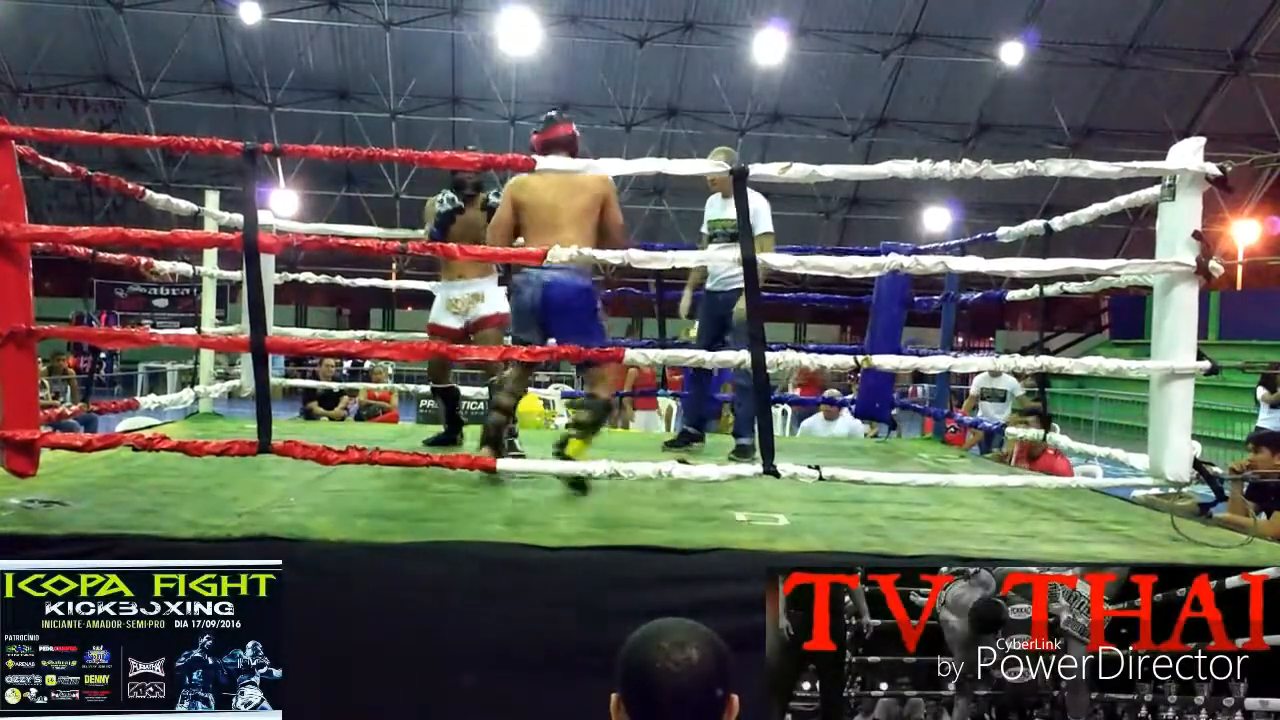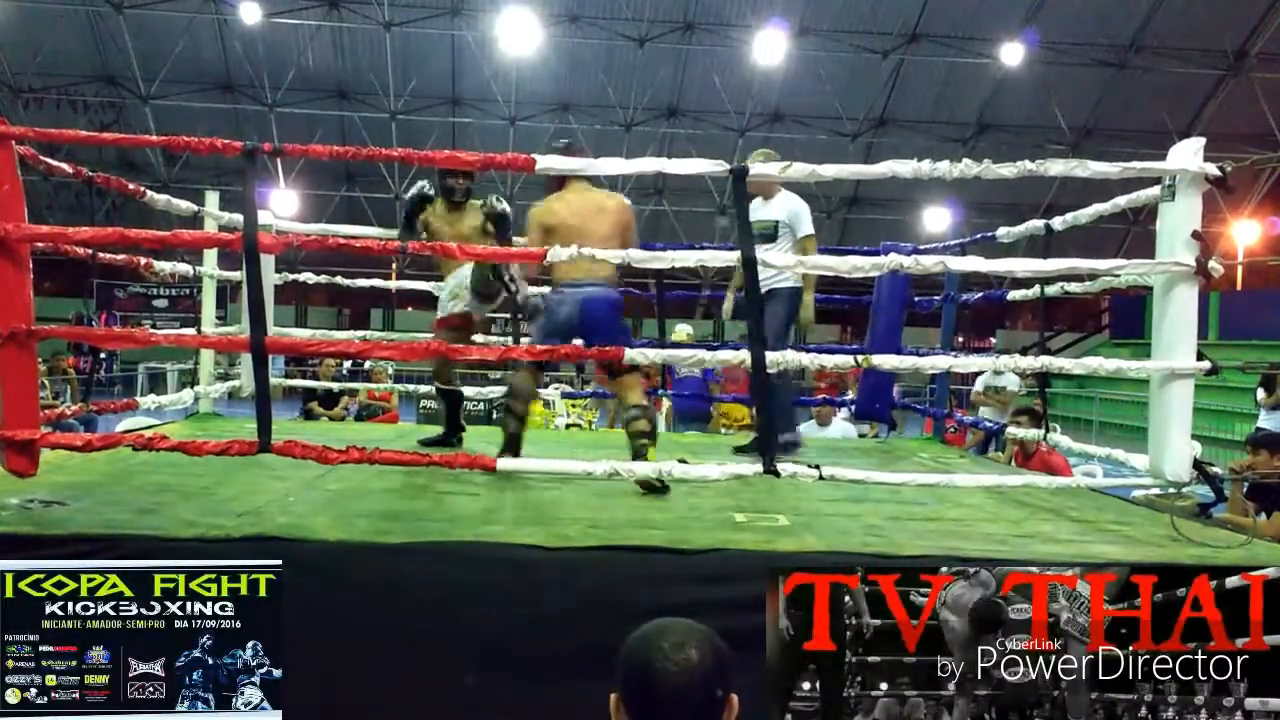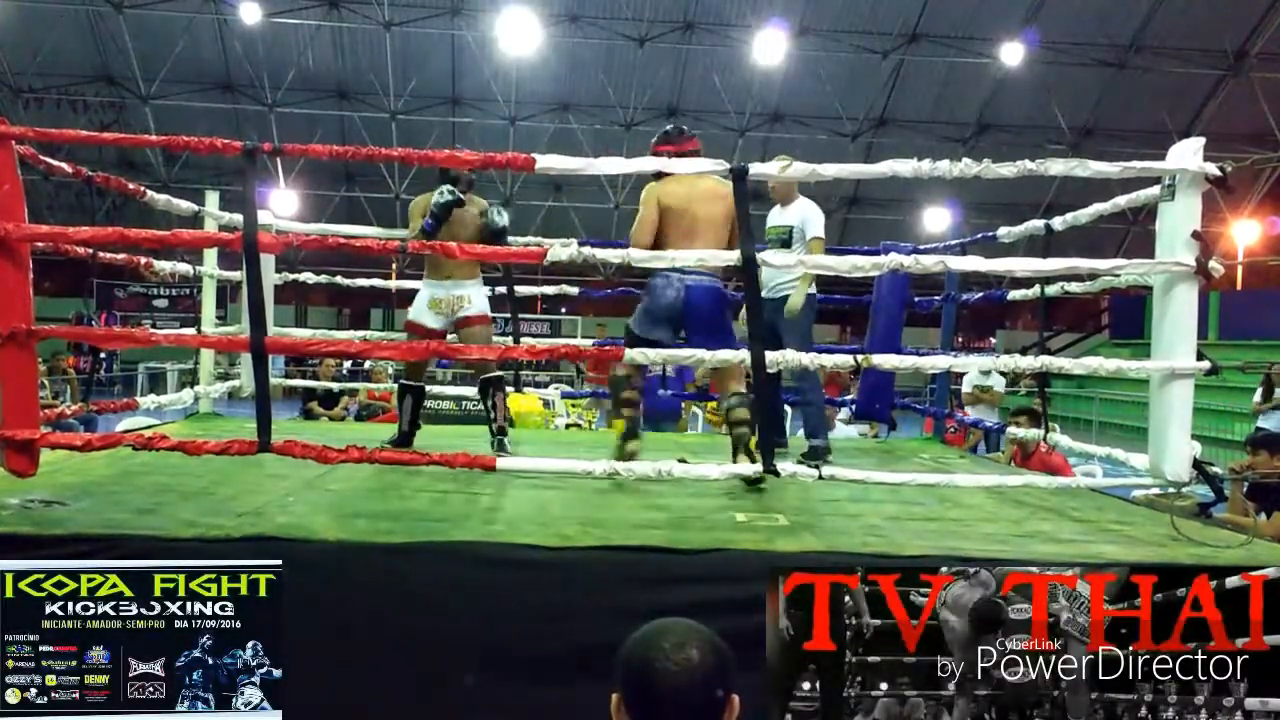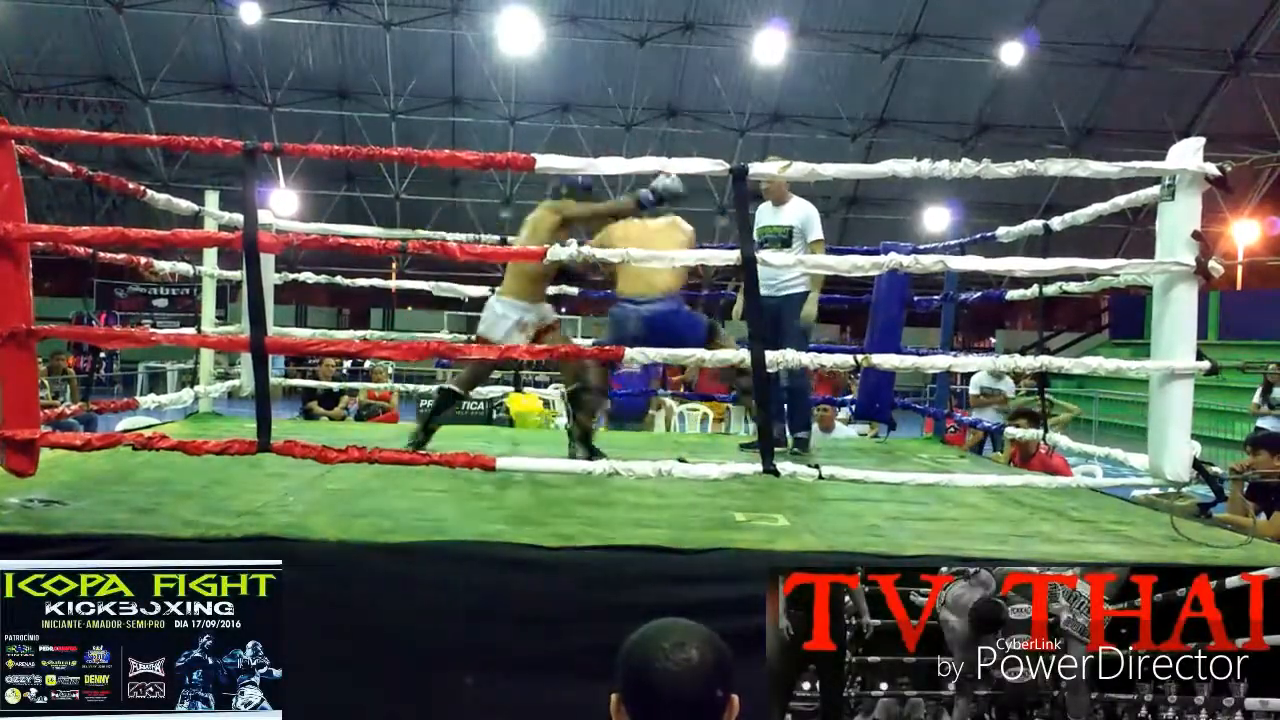
dt=0.7s
person 1, frame 1
left shoulder: (519, 186)
right shoulder: (599, 180)
left elbow: (493, 241)
right elbow: (615, 238)
left hip: (529, 283)
right hip: (573, 285)
left knee: (522, 368)
right knee: (600, 381)
left ankle: (490, 448)
right ankle: (568, 454)
person 1, frame 2
left shoulder: (544, 211)
right shoulder: (620, 204)
right elbow: (630, 254)
left hip: (562, 300)
right hip: (604, 301)
left knee: (527, 371)
right knee: (632, 388)
left ankle: (509, 452)
right ankle: (643, 464)
person 1, frame 3
left shoulder: (657, 191)
right shoulder: (728, 190)
left elbow: (639, 245)
right elbow: (734, 246)
left hip: (667, 287)
right hip: (710, 289)
left knee: (627, 362)
right knee: (730, 380)
left ankle: (629, 438)
right ankle: (744, 456)
person 1, frame 4
left shoulder: (614, 232)
right shoulder: (681, 228)
left hip: (626, 313)
right hip: (668, 310)
right knee: (718, 339)
left ankle: (582, 440)
person 2, frame 1
left shoulder: (754, 202)
right shoulder: (712, 203)
left elbow: (766, 252)
left wrist: (749, 294)
right wrist: (688, 291)
left hip: (741, 295)
right hip: (712, 293)
left knee: (742, 369)
right knee: (700, 363)
left ankle: (745, 440)
right ankle: (692, 430)
person 2, frame 2
left shoulder: (793, 205)
right shoulder: (754, 207)
left elbow: (810, 254)
left wrist: (808, 299)
right wrist: (731, 293)
left hip: (784, 292)
right hip: (757, 293)
left ankle: (787, 434)
person 2, frame 3
left shoulder: (808, 210)
right shoulder: (773, 213)
left elbow: (817, 255)
left wrist: (801, 291)
left hip: (796, 301)
right hip: (768, 301)
left knee: (802, 370)
right knee: (765, 369)
left ankle: (818, 443)
right ankle: (775, 434)
person 2, frame 4
left shoulder: (805, 210)
right shoulder: (761, 211)
left elbow: (819, 257)
left wrist: (813, 299)
right wrist: (741, 296)
left hip: (795, 296)
right hip: (764, 298)
left knee: (795, 367)
left ankle: (801, 433)
right ankle: (774, 433)
person 3, frame 1
left shoulder: (491, 202)
right shoulder: (436, 205)
right wrist: (440, 222)
left hip: (484, 291)
right hip: (449, 294)
left knee: (495, 365)
right knee: (437, 368)
left ankle: (510, 438)
right ankle: (452, 429)
person 3, frame 2
left shoulder: (483, 210)
right shoulder: (428, 210)
left elbow: (505, 247)
right elbow: (406, 242)
left wrist: (504, 224)
right wrist: (411, 209)
left hip: (483, 276)
right hip: (453, 290)
left knee: (486, 269)
right knee: (441, 369)
right ankle: (452, 431)
person 3, frame 3
left shoulder: (481, 208)
right shoulder: (423, 203)
left wrist: (499, 235)
right wrist: (436, 216)
left hip: (470, 292)
right hip: (432, 292)
left knee: (485, 363)
right knee: (413, 366)
left ankle: (499, 438)
right ankle: (405, 434)
person 3, frame 4
left shoulder: (560, 220)
right shoulder: (556, 209)
right elbow: (607, 209)
right wrist: (652, 195)
left hip: (534, 309)
right hip: (510, 308)
left knee: (576, 369)
right knee: (474, 376)
right ankle: (427, 425)
